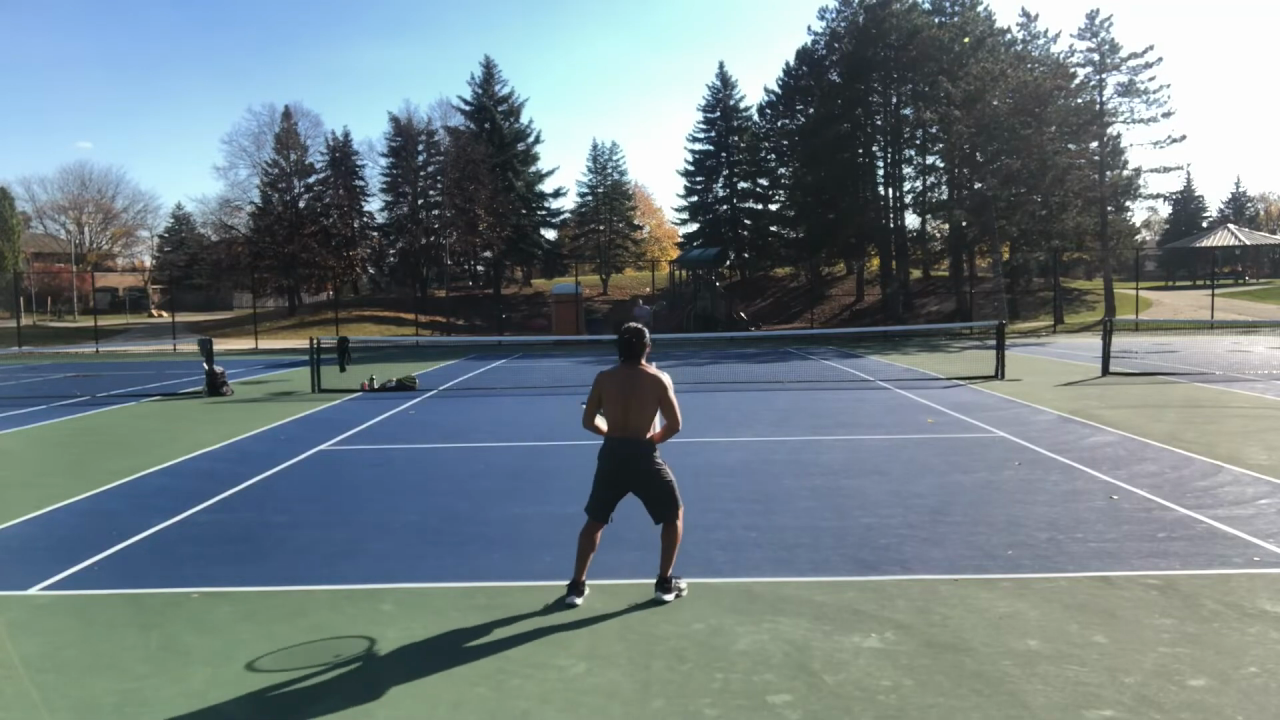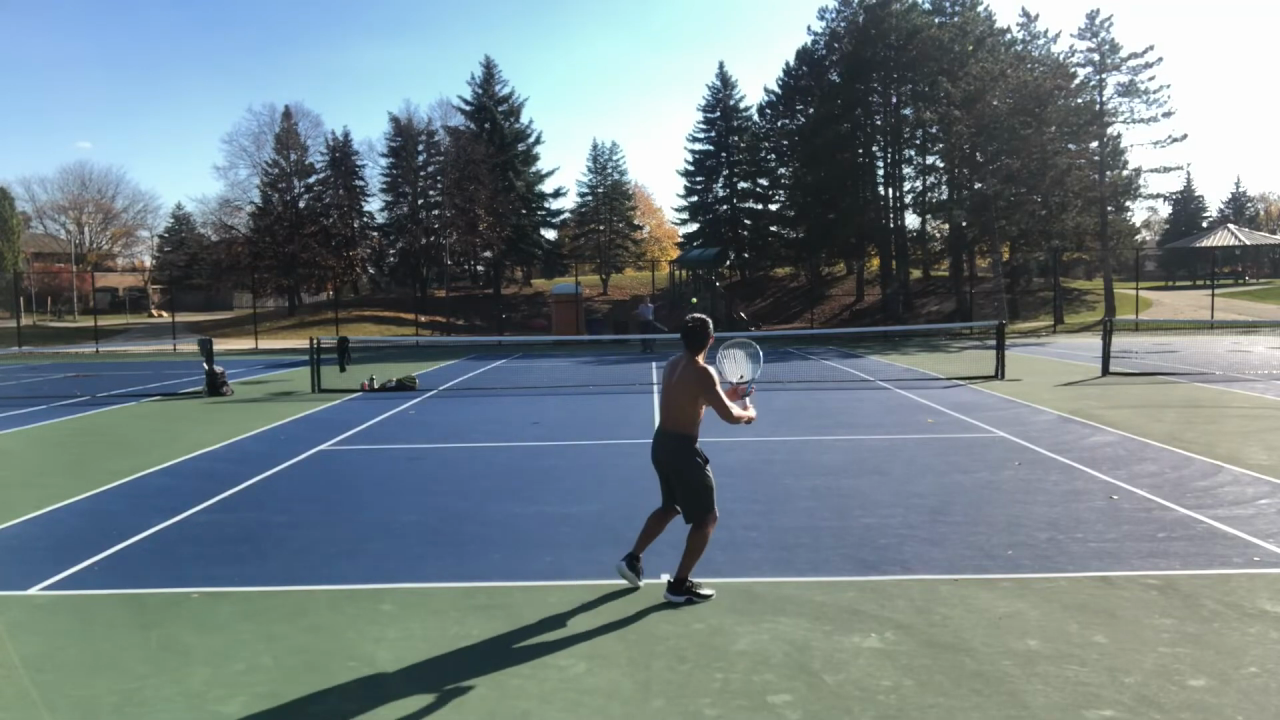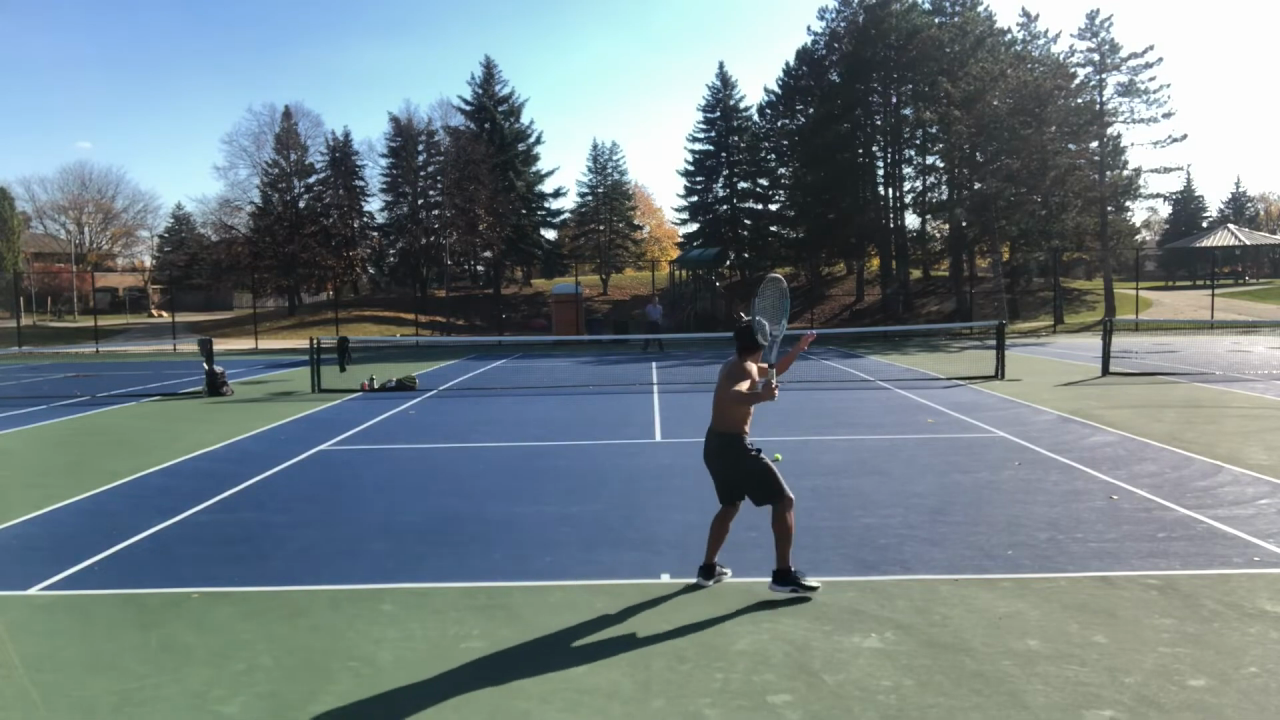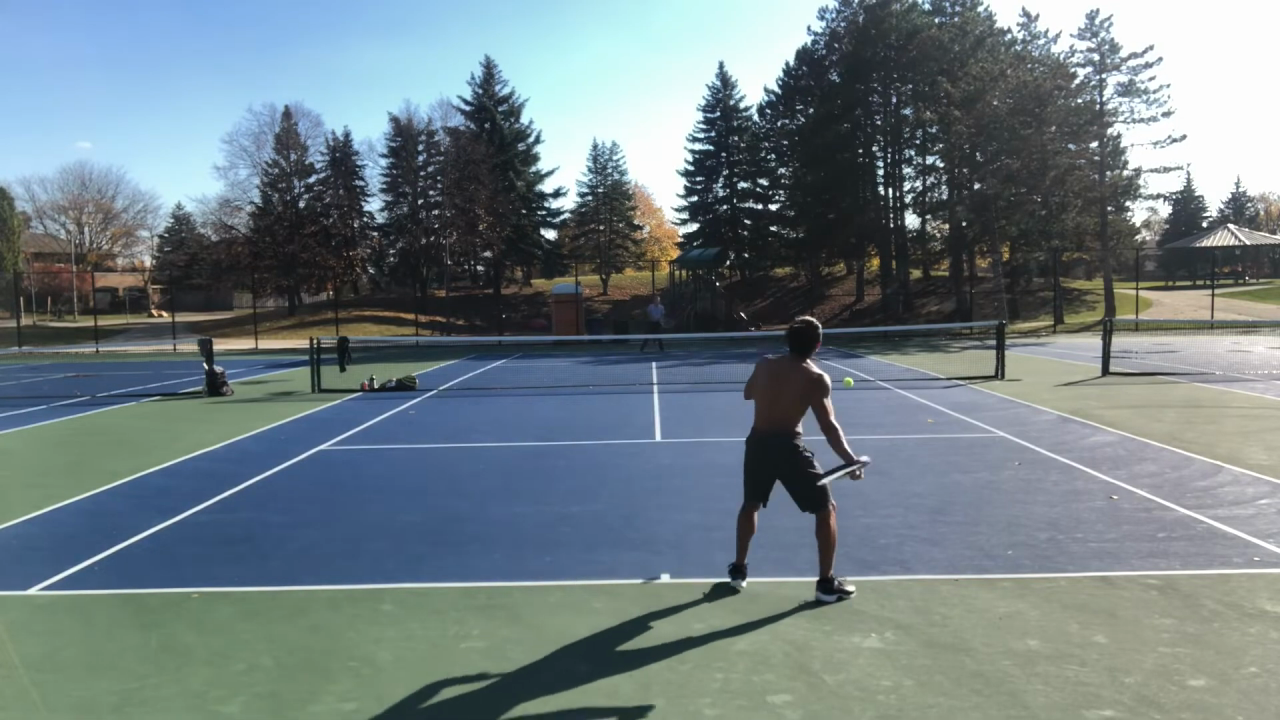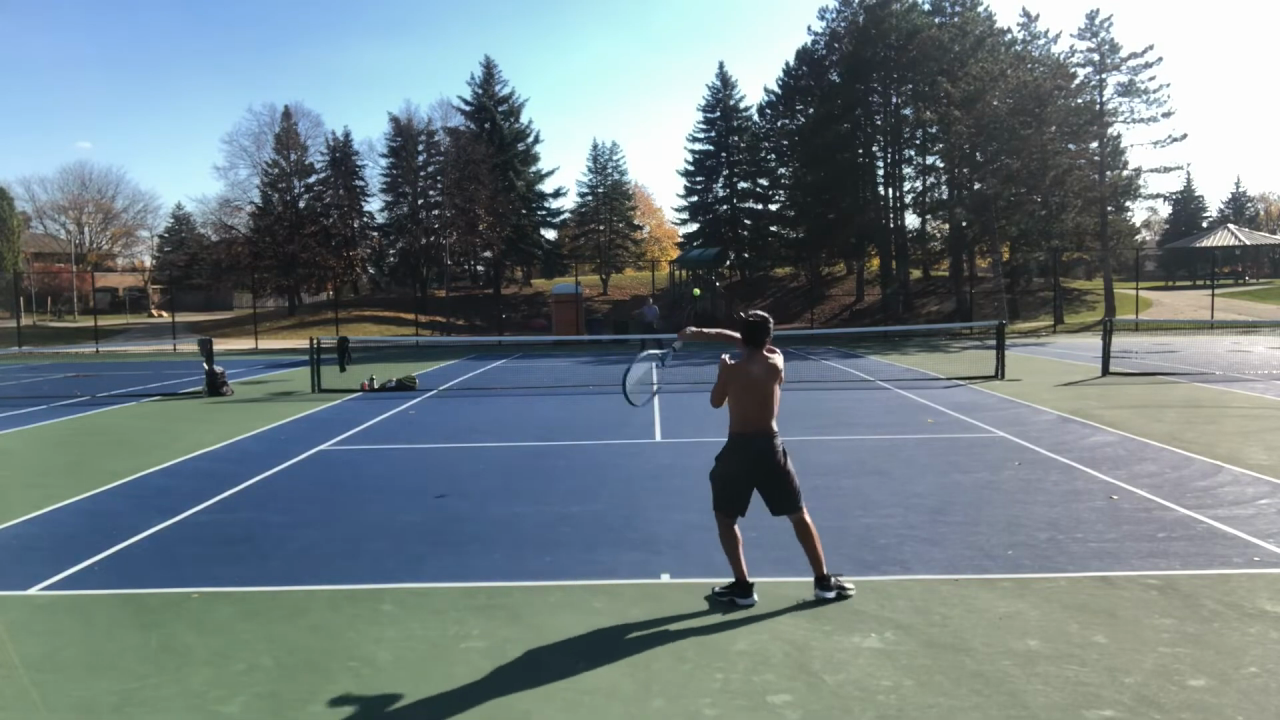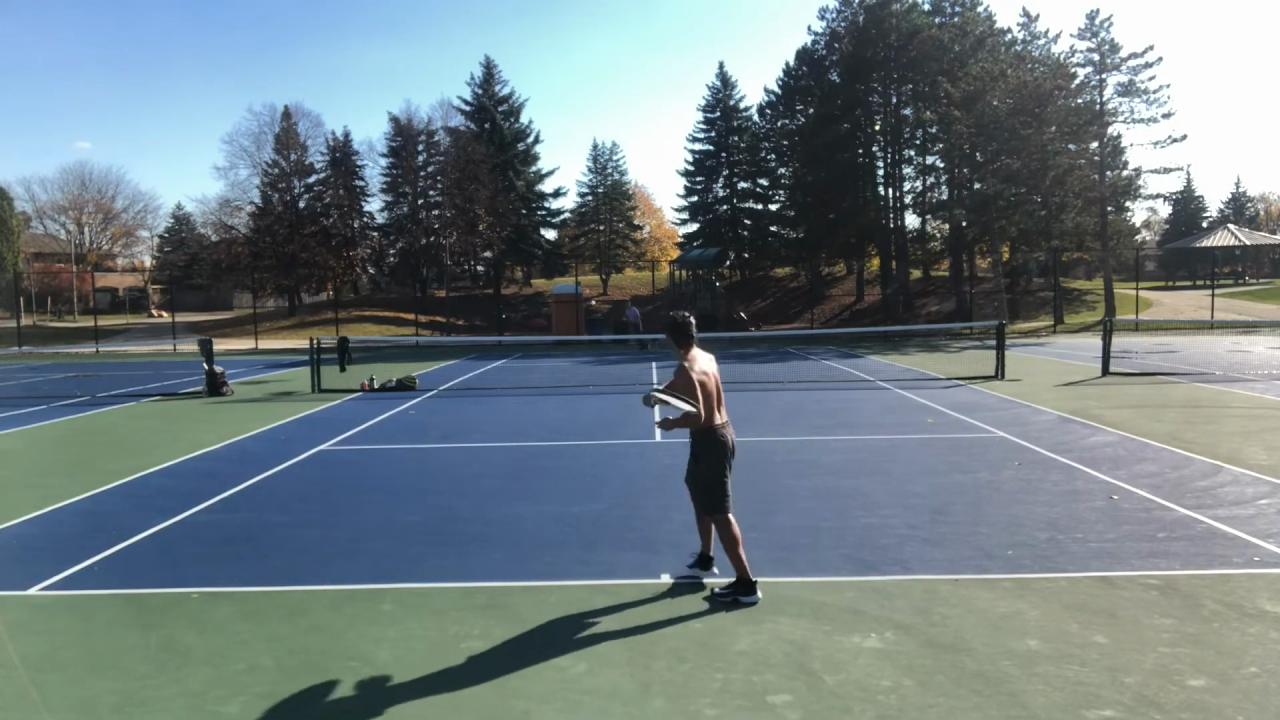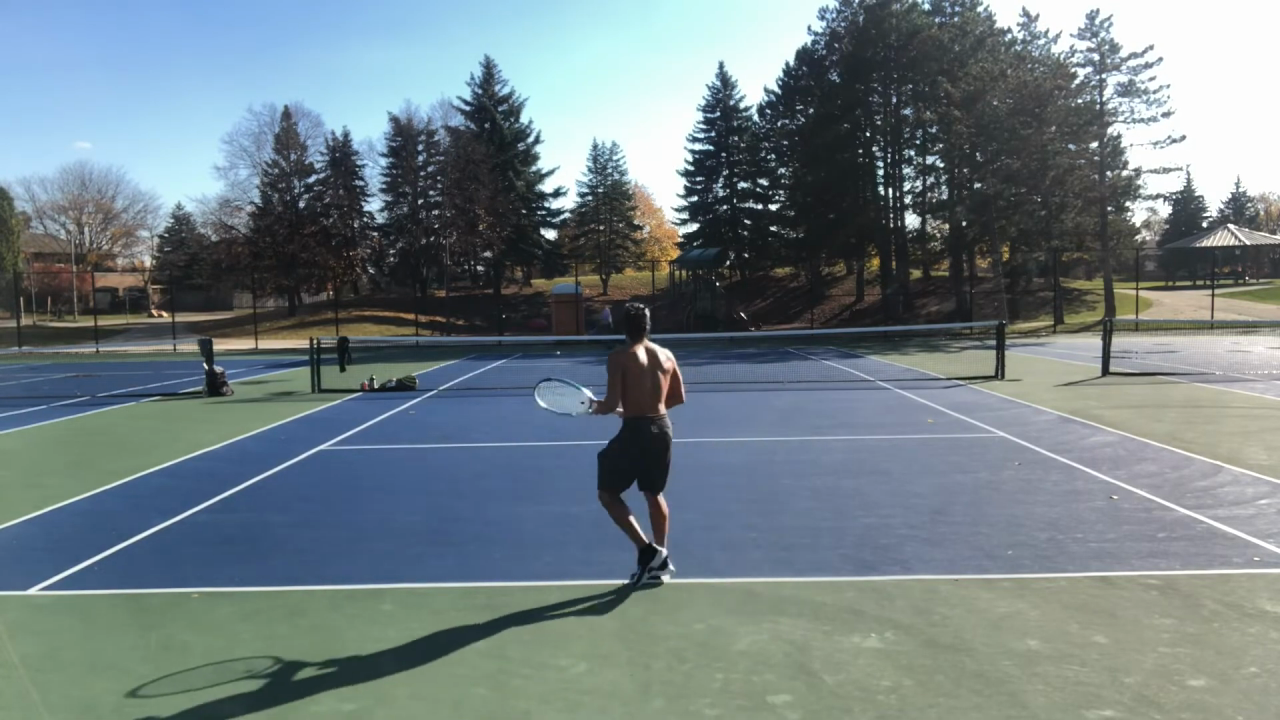
dt=0.4s
person 1, frame 1
left shoulder: (604, 378)
right shoulder: (659, 379)
left elbow: (589, 421)
right elbow: (674, 425)
left hip: (612, 454)
right hip: (644, 456)
left knee: (594, 521)
right knee: (673, 513)
left ankle: (576, 586)
right ankle: (665, 582)
person 1, frame 2
left shoulder: (673, 364)
right shoulder: (701, 372)
right elbow: (728, 415)
left wrist: (727, 396)
right wrist: (747, 414)
left hip: (662, 443)
right hip: (683, 449)
left knee: (669, 507)
right knee: (706, 518)
left ankle: (633, 559)
right ankle: (680, 585)
person 1, frame 3
left shoulder: (735, 364)
right shoulder: (746, 370)
left elbow: (772, 370)
right elbow: (731, 397)
left wrist: (797, 350)
right wrist: (760, 396)
left hip: (715, 444)
right hip: (733, 446)
left knee: (729, 506)
right knee: (784, 501)
left ankle: (708, 568)
right ankle: (784, 574)
person 1, frame 4
left shoulder: (765, 365)
right shoulder: (816, 378)
left elbow: (748, 394)
right elbow: (828, 424)
right wrist: (847, 456)
left hip: (757, 443)
right hip: (788, 446)
left knee: (750, 505)
right knee: (825, 510)
left ankle: (738, 569)
right ankle: (826, 583)
person 1, frame 5
left shoulder: (732, 370)
right shoulder: (776, 361)
left elbow: (716, 402)
right elbow: (744, 342)
right wrist: (701, 333)
left hip: (739, 448)
right hip: (771, 446)
left knee: (725, 517)
right knee: (799, 514)
left ankle: (742, 586)
right ankle: (824, 580)
person 1, frame 6
left shoulder: (686, 369)
right shoulder: (707, 358)
left elbow: (696, 417)
left wrist: (671, 423)
left hip: (708, 441)
right hip: (725, 434)
left knee: (717, 513)
right knee: (715, 506)
left ankle: (746, 584)
right ankle: (706, 559)
person 1, frame 7
left shoulder: (619, 358)
right shoulder: (666, 356)
left elbow: (612, 403)
right elbow: (679, 398)
left wrist: (601, 408)
left hip: (635, 431)
right hip: (663, 428)
left knee: (607, 493)
right knee: (654, 494)
left ankle: (648, 549)
right ankle: (659, 559)
